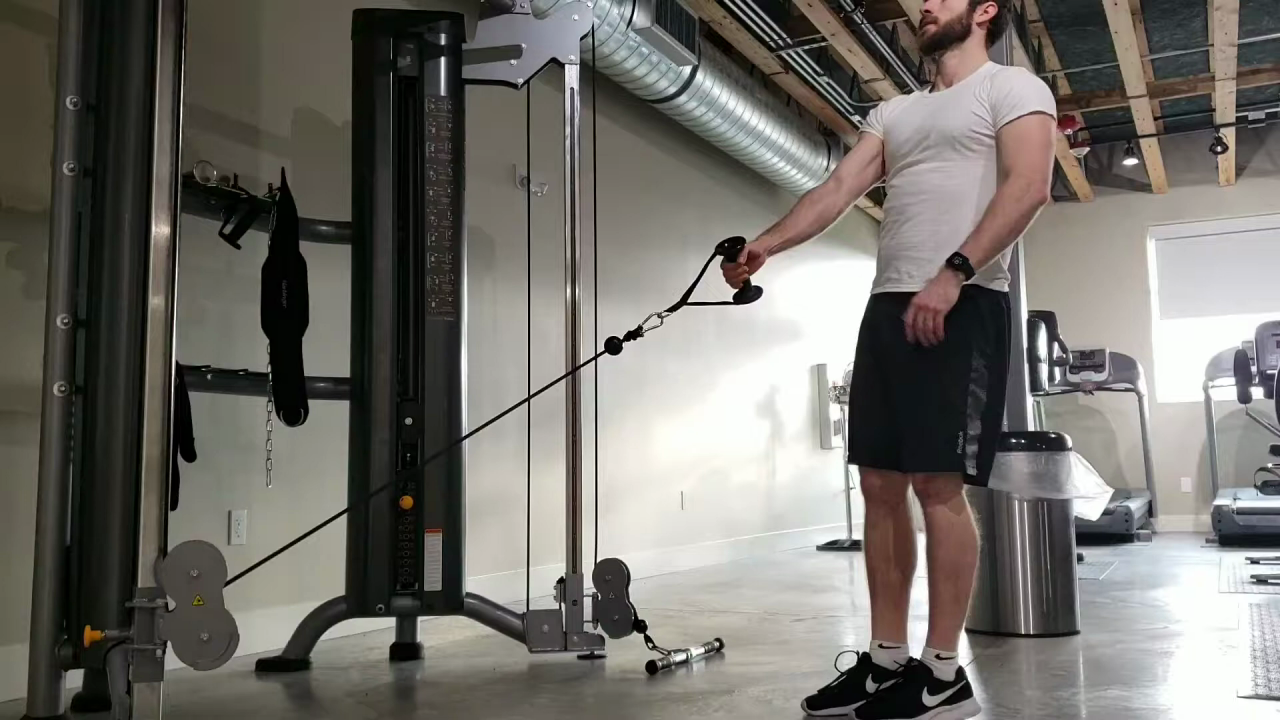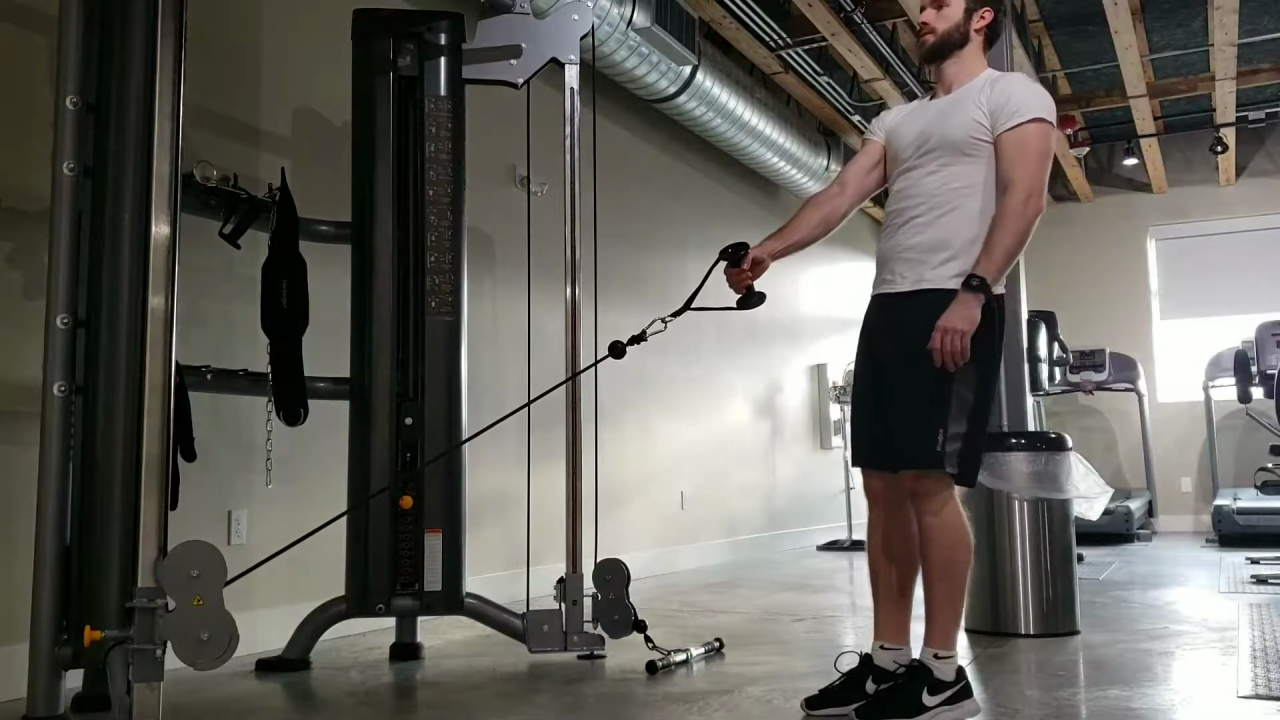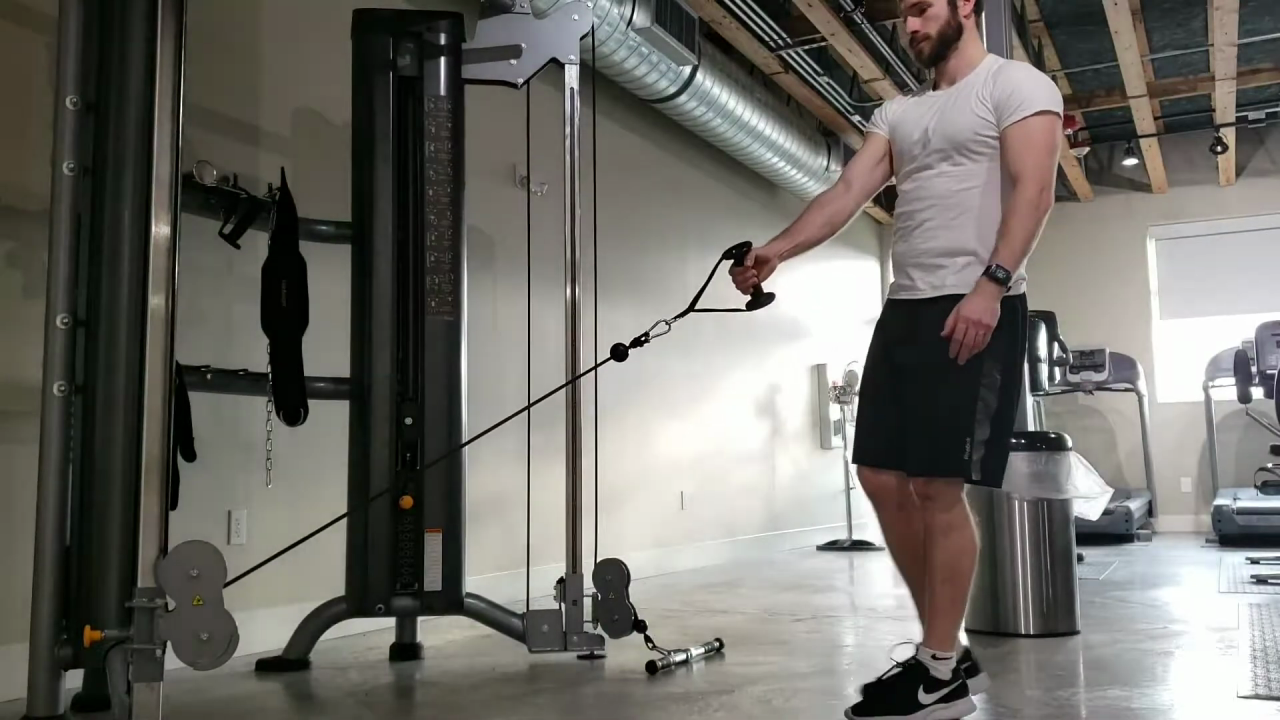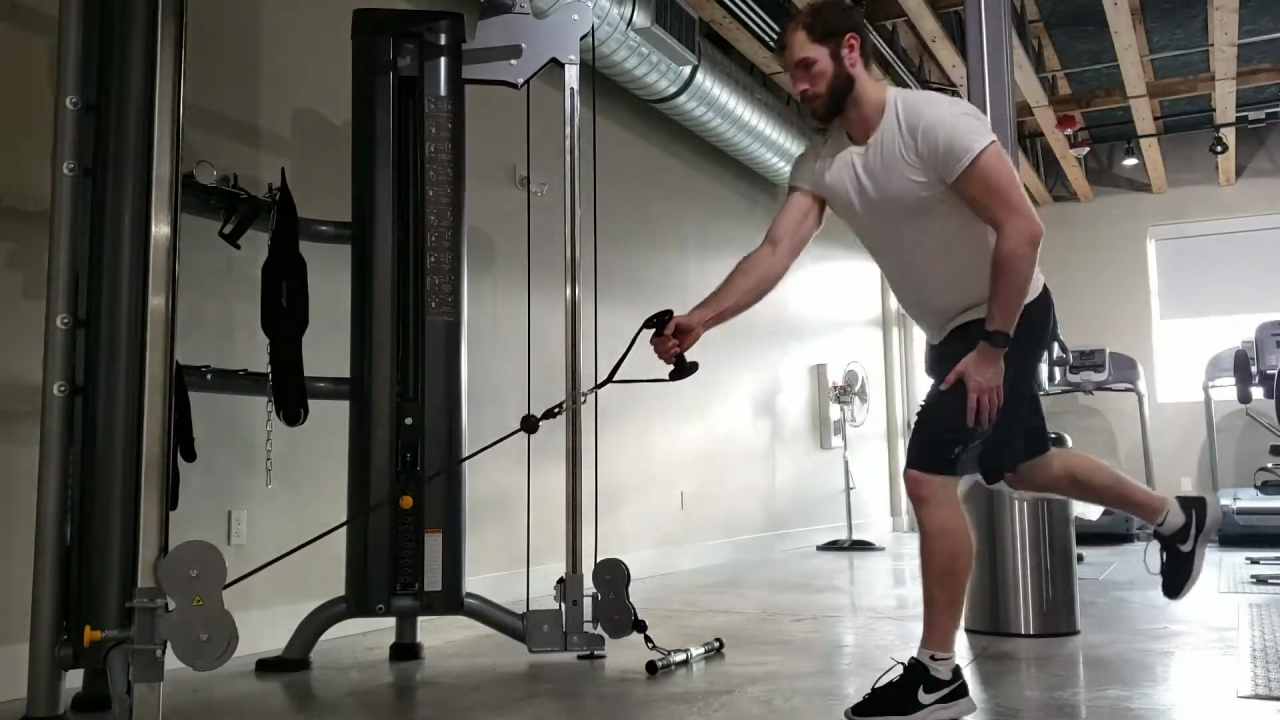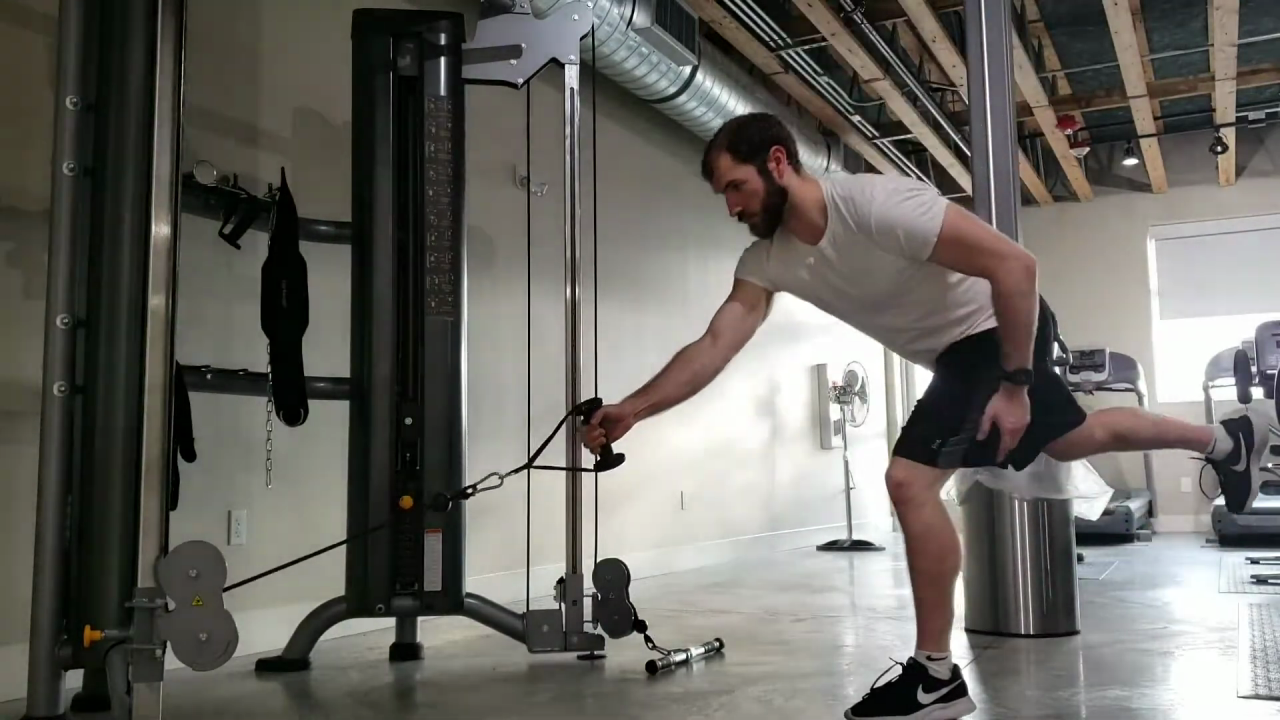
dt=1s
person 1, frame 1
left shoulder: (1012, 88)
right shoulder: (894, 112)
left elbow: (1027, 187)
right elbow: (838, 189)
left wrist: (953, 275)
right wrist: (763, 245)
left hip: (963, 306)
right hip: (888, 308)
left knee: (938, 484)
right knee: (880, 484)
right ankle: (887, 660)
person 1, frame 2
left shoulder: (1012, 94)
right shoulder: (897, 119)
left elbow: (1024, 198)
right elbow: (841, 193)
left wrist: (974, 291)
right wrist: (768, 250)
left hip: (956, 309)
right hip: (888, 309)
left knee: (927, 483)
right knee: (882, 484)
right ankle: (889, 660)
person 1, frame 3
left shoulder: (1016, 84)
right shoulder: (898, 111)
left elbow: (1033, 188)
right elbow: (848, 191)
left wrist: (991, 284)
right wrist: (775, 250)
left hip: (974, 310)
right hip: (903, 310)
left knee: (938, 487)
right knee: (882, 476)
right ankle: (943, 643)
person 1, frame 4
left shoulder: (934, 121)
right shoulder: (819, 165)
left elbow: (1022, 229)
right elbow: (773, 253)
left wrist: (994, 346)
right wrist: (700, 319)
left hip: (1005, 318)
right hip: (952, 332)
left knee: (929, 477)
right knee: (1027, 466)
right ankle: (1178, 516)
person 1, frame 5
left shoulder: (879, 204)
right shoulder: (767, 261)
left elbow: (1015, 264)
right elbow: (713, 348)
left wrist: (1014, 385)
right wrist: (630, 410)
left hip: (1000, 330)
right hip: (956, 350)
left knee: (910, 478)
right knee: (1076, 437)
right ankle: (1226, 439)
